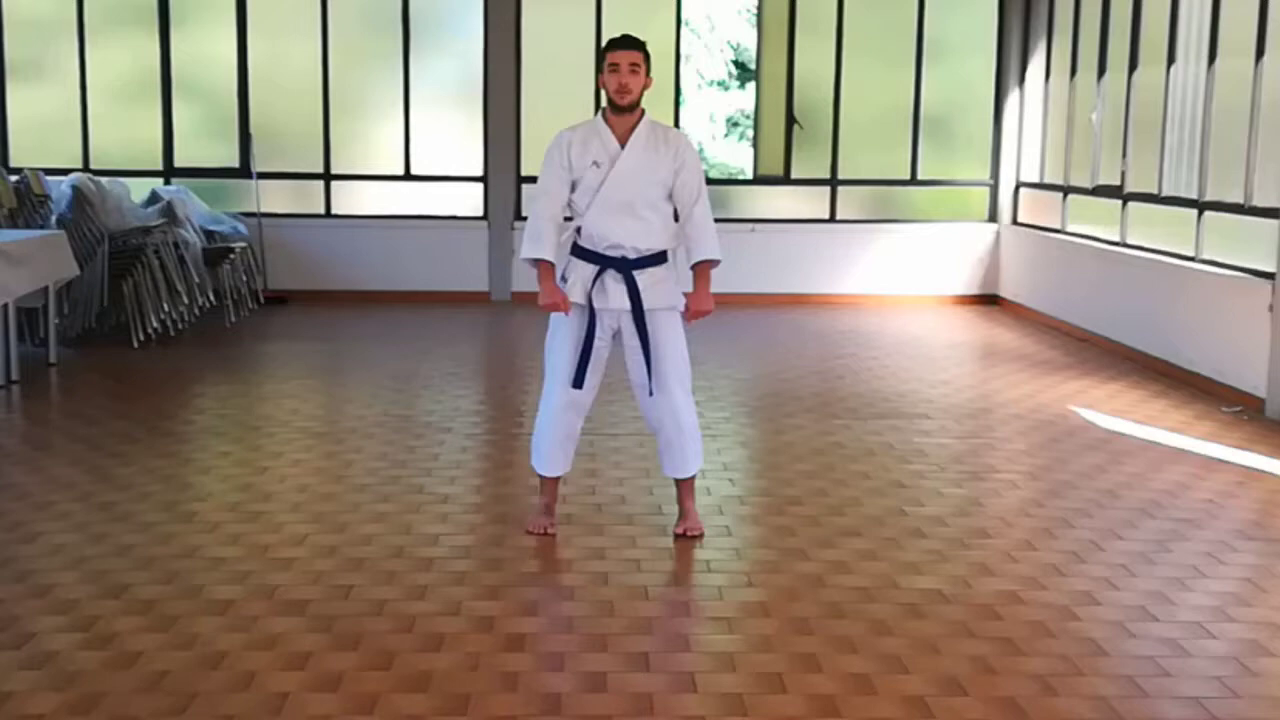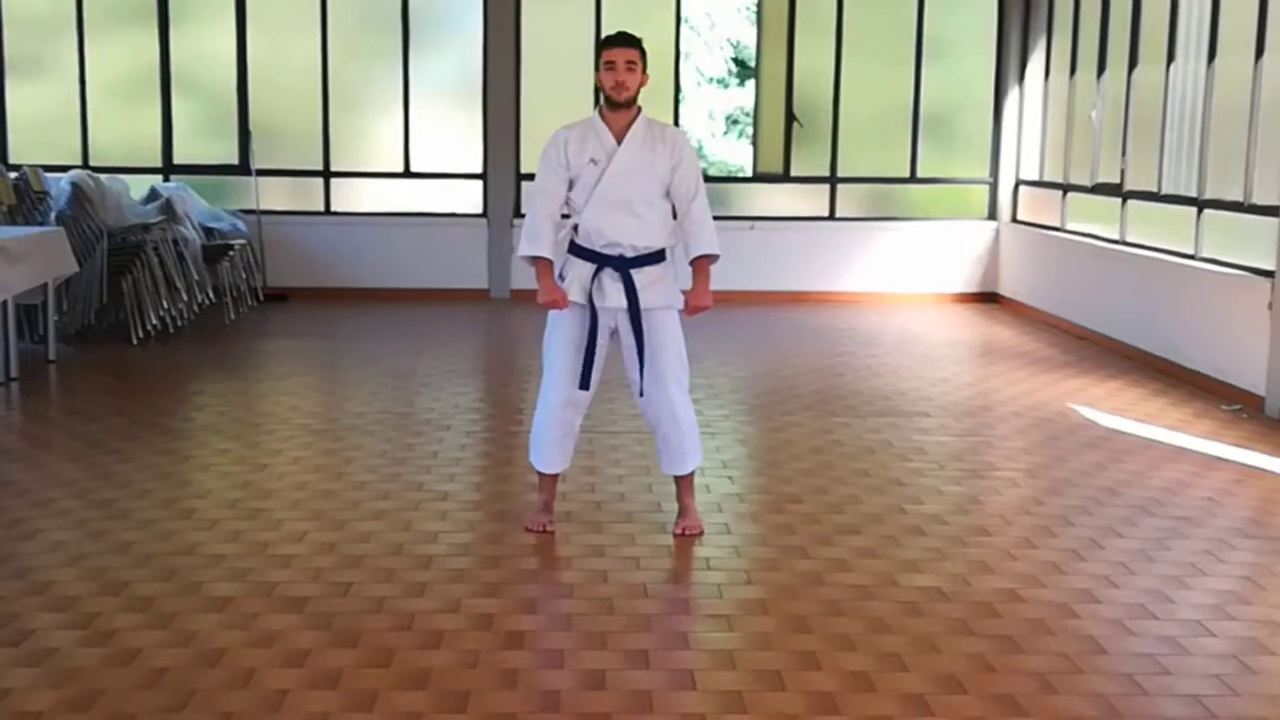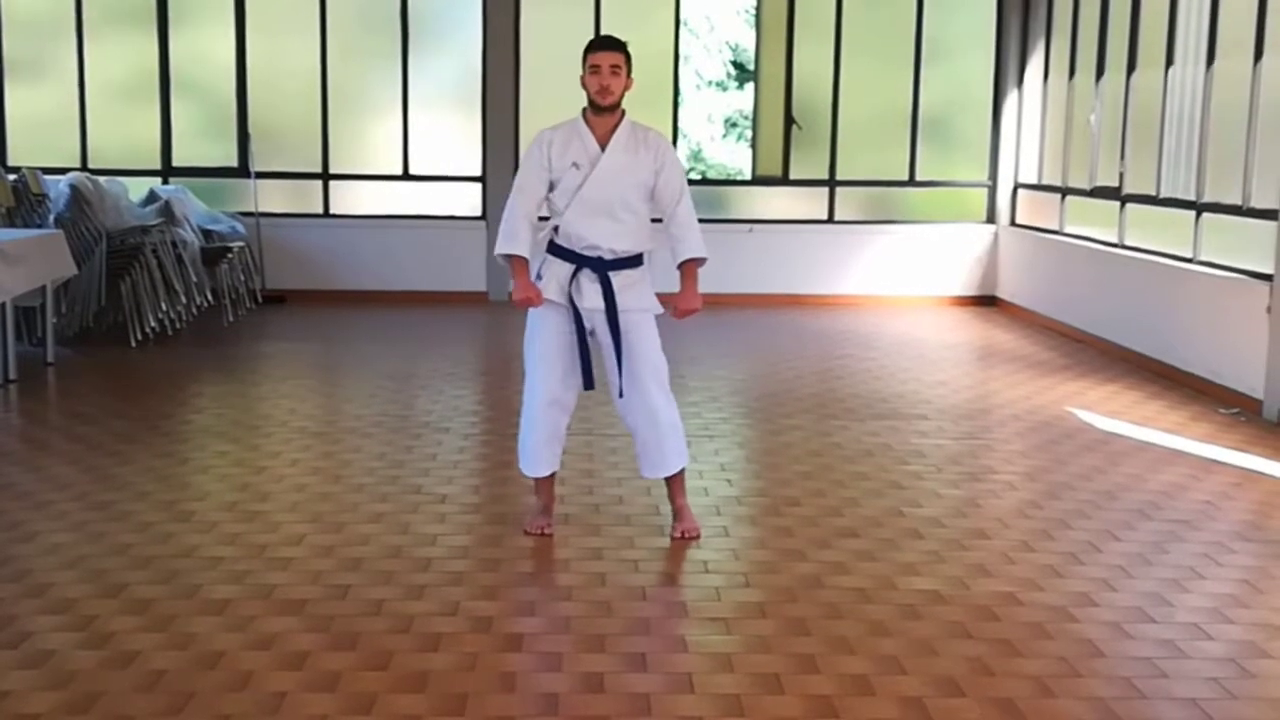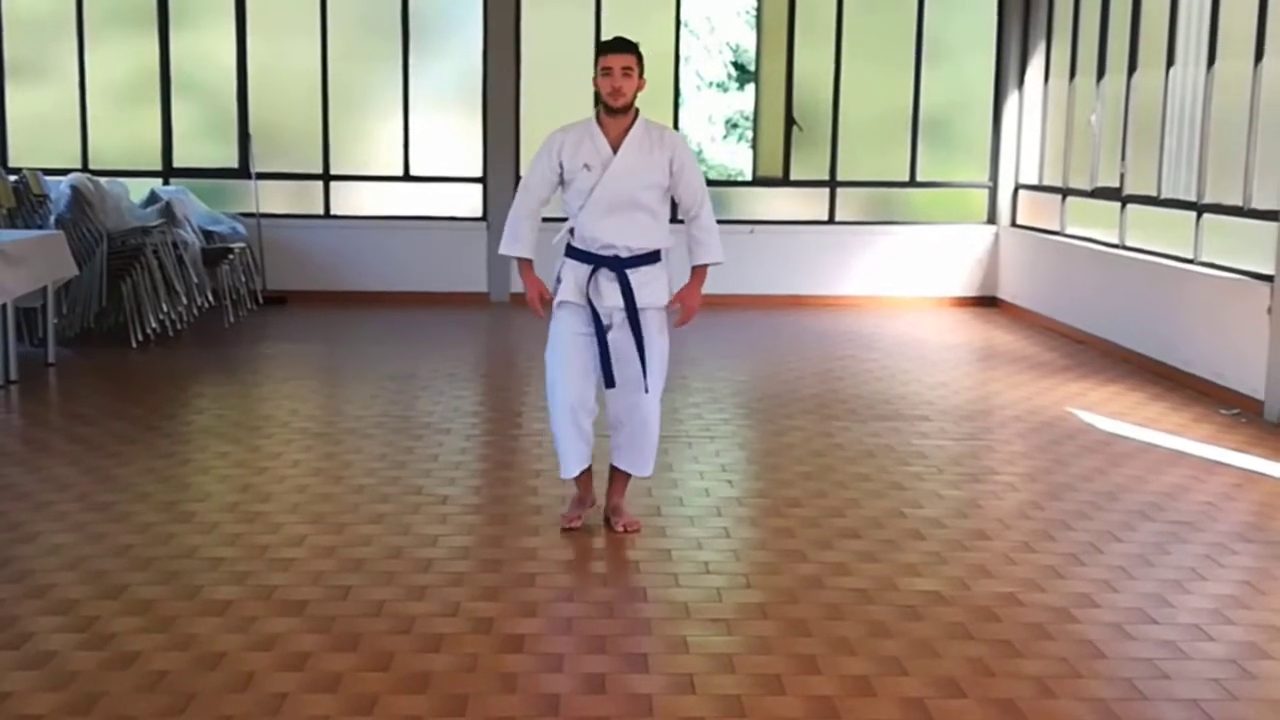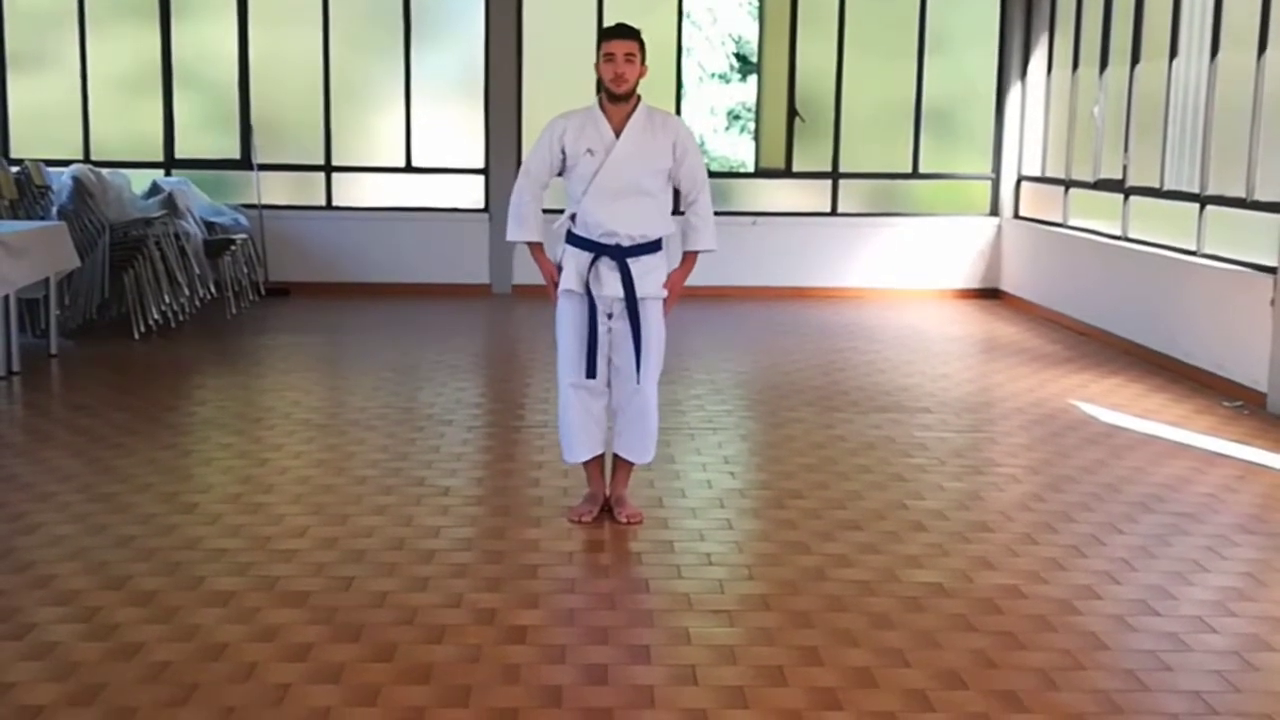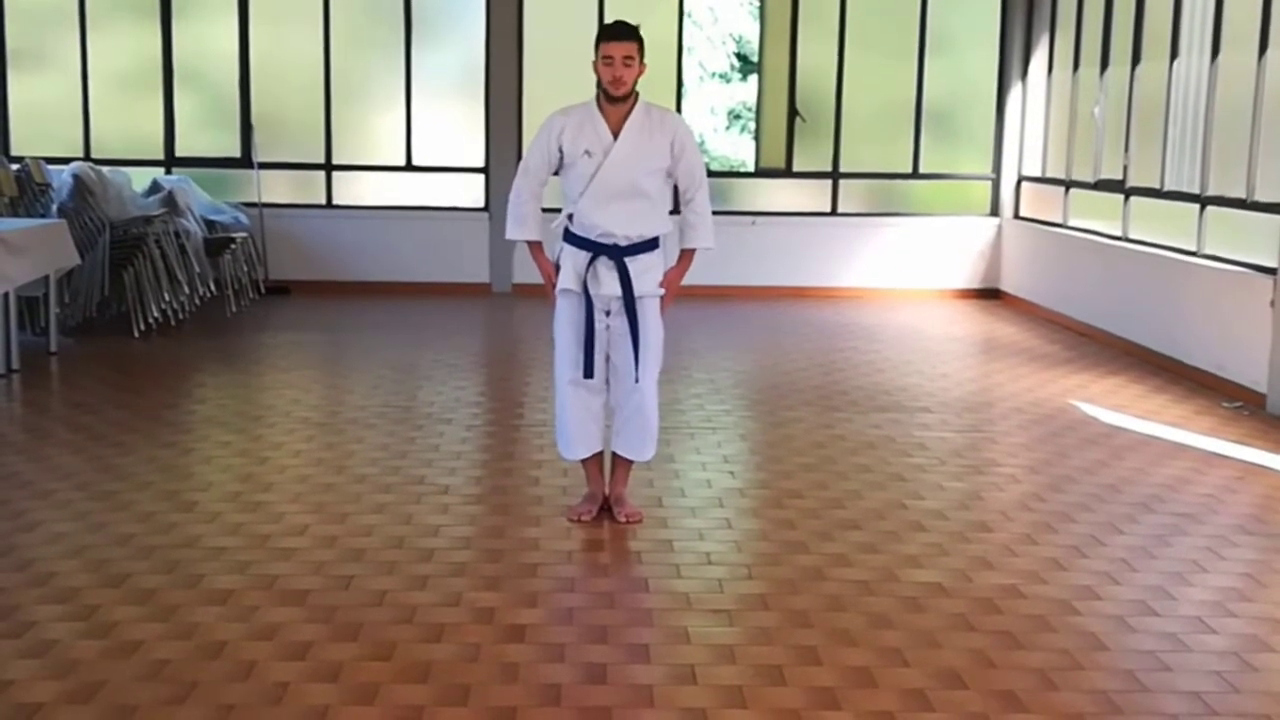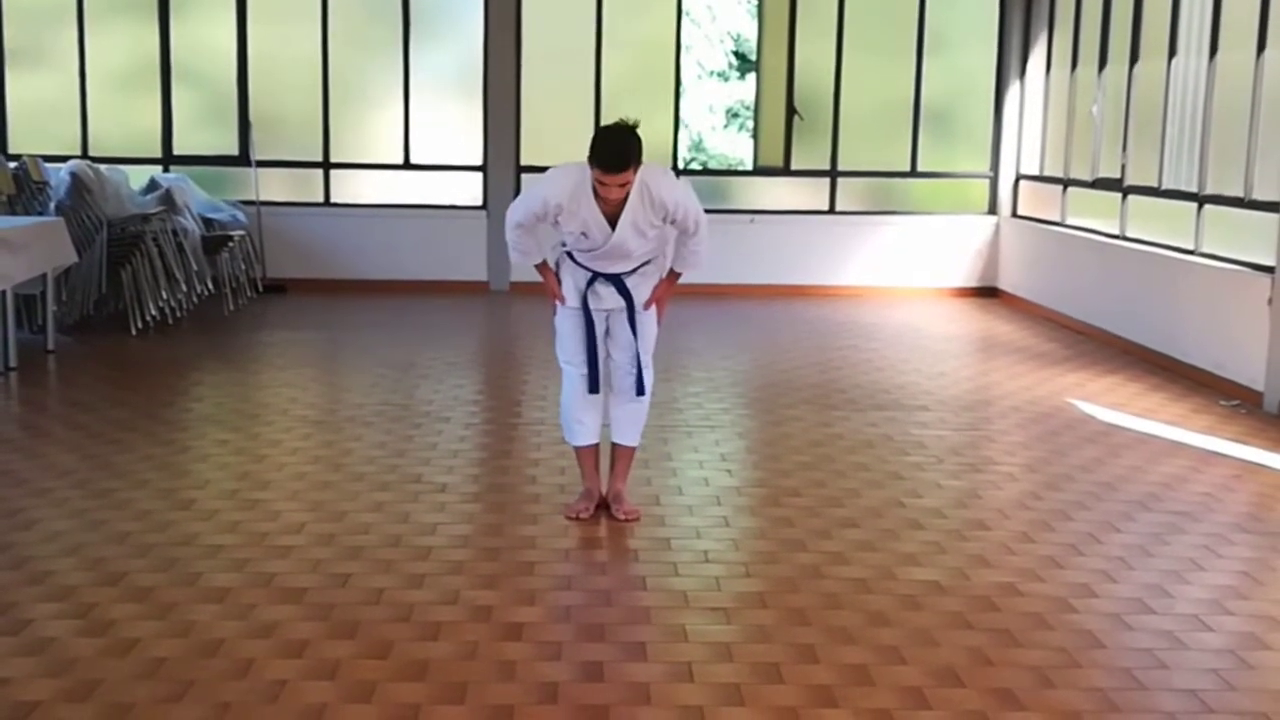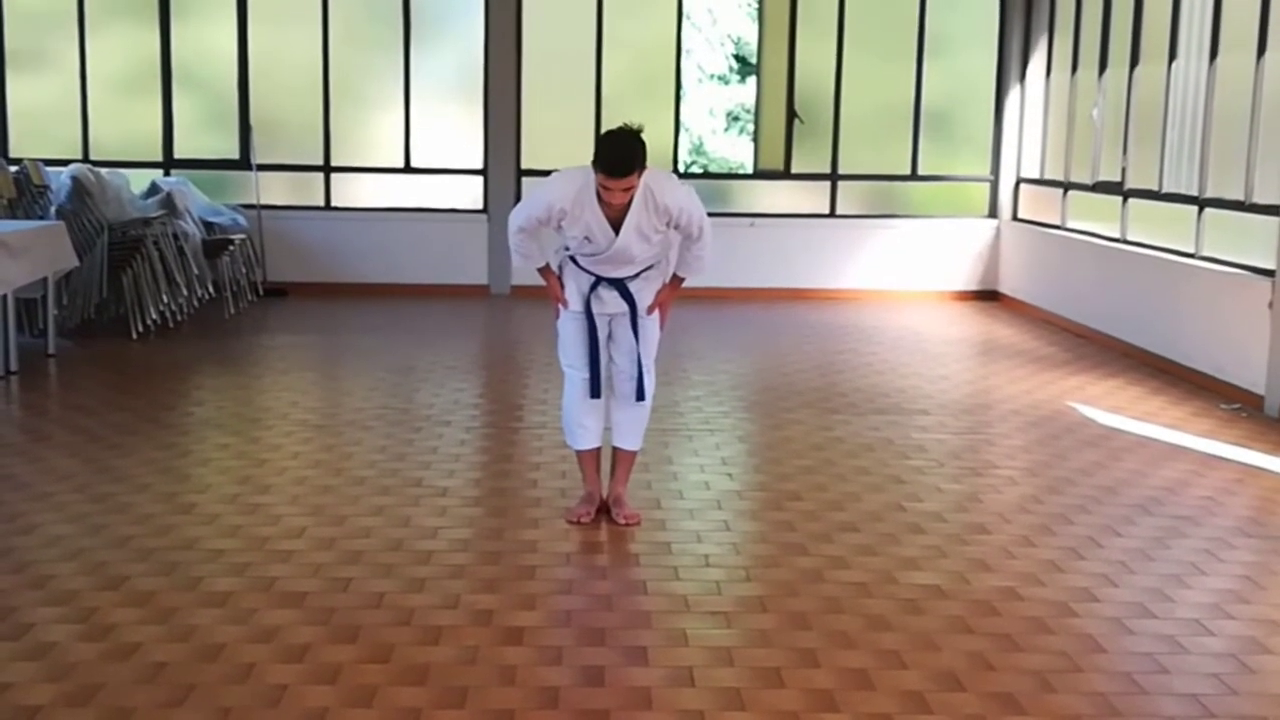
dt=0.7s
person 1, frame 1
left shoulder: (674, 146)
right shoulder: (570, 144)
left elbow: (695, 216)
right elbow: (546, 214)
left wrist: (701, 286)
right wrist: (546, 282)
left hip: (652, 284)
right hip: (585, 281)
left knee: (669, 395)
right knee: (564, 393)
left ankle: (686, 504)
right ankle: (547, 501)
person 1, frame 2
left shoulder: (671, 143)
right shoulder: (567, 141)
left elbow: (694, 212)
right elbow: (543, 212)
left wrist: (701, 281)
right wrist: (545, 279)
left hip: (649, 281)
right hip: (582, 278)
left knee: (668, 394)
right knee: (561, 391)
left ankle: (686, 501)
right ankle: (546, 497)
person 1, frame 3
left shoulder: (653, 146)
right shoulder: (551, 142)
left elbow: (678, 214)
right elbow: (521, 210)
left wrist: (689, 283)
right wrist: (520, 274)
left hip: (625, 283)
right hip: (560, 279)
left knee: (650, 395)
right knee: (546, 393)
left ankle: (679, 503)
right ankle: (544, 500)
person 1, frame 4
left shoulder: (669, 145)
right shoulder: (564, 143)
left elbow: (699, 213)
right elbow: (526, 206)
left wrist: (696, 284)
right wrist: (528, 275)
left hip: (642, 282)
right hip: (580, 281)
left knee: (639, 397)
right knee: (567, 393)
left ankle: (616, 499)
right ankle: (582, 491)
person 1, frame 5
left shoulder: (670, 131)
right shoulder: (566, 128)
left elbow: (698, 199)
right elbow: (527, 190)
left wrist: (684, 268)
right wrist: (542, 260)
left hip: (644, 270)
right hip: (581, 268)
left knee: (638, 383)
right knee: (580, 380)
left ankle: (620, 490)
right ankle: (594, 488)
person 1, frame 6
left shoulder: (670, 128)
right shoulder: (563, 124)
left elbow: (696, 197)
right elbow: (525, 189)
left wrist: (681, 267)
right wrist: (541, 260)
left hip: (642, 268)
right hip: (579, 266)
left knee: (637, 381)
right knee: (578, 378)
left ankle: (619, 488)
right ankle: (593, 487)
person 1, frame 7
left shoulder: (665, 190)
right shoulder: (557, 189)
left elbow: (695, 230)
right elbow: (518, 222)
left wrist: (669, 282)
right wrist: (547, 275)
left hip: (638, 283)
right hip: (578, 281)
left knee: (632, 377)
right knee: (580, 376)
left ankle: (617, 487)
right ankle: (590, 486)
person 1, frame 8
left shoulder: (670, 195)
right shoulder: (561, 192)
left elbow: (698, 234)
right elbow: (520, 227)
left wrist: (673, 287)
right wrist: (550, 279)
left hip: (641, 288)
right hip: (581, 286)
left knee: (634, 382)
right knee: (582, 380)
left ankle: (618, 490)
right ankle: (591, 490)
